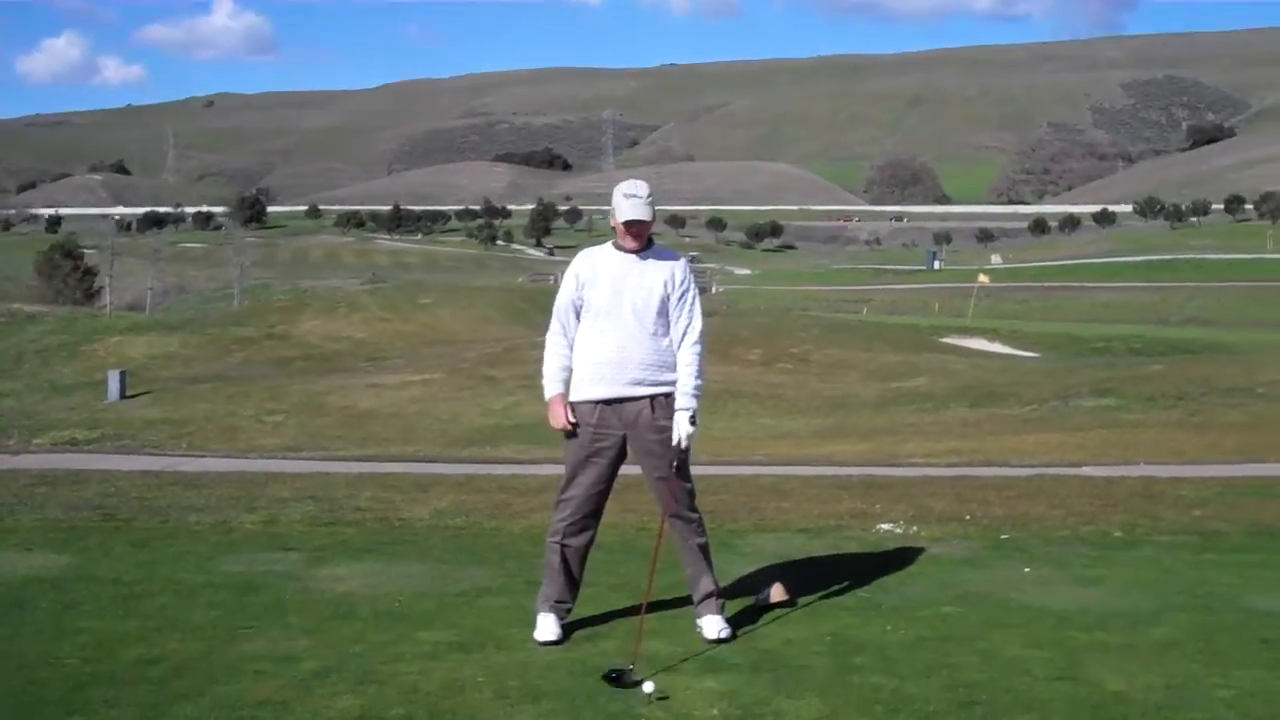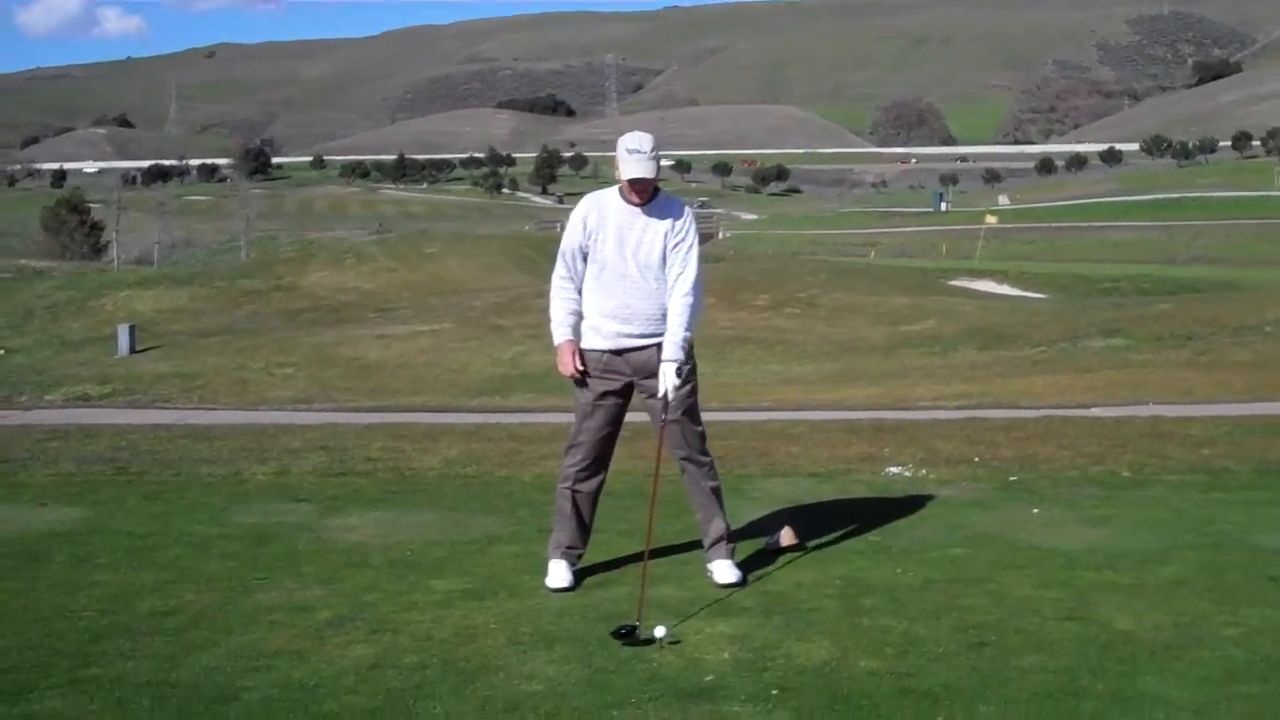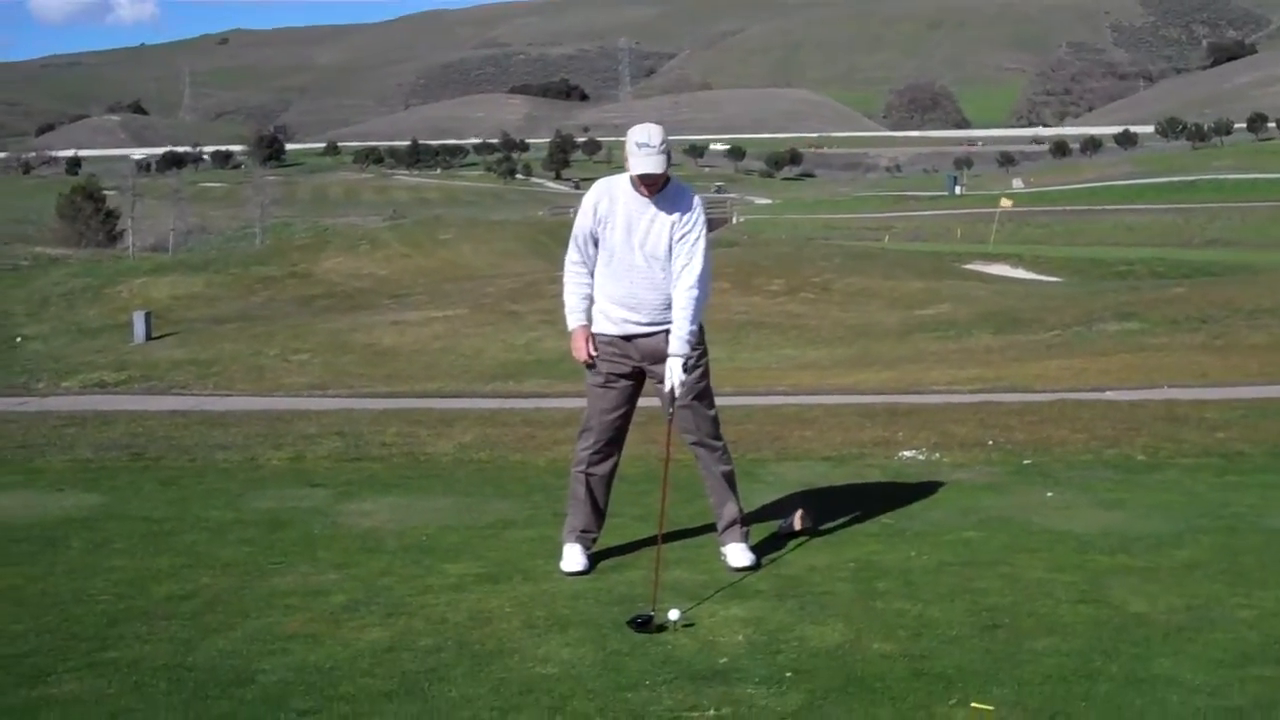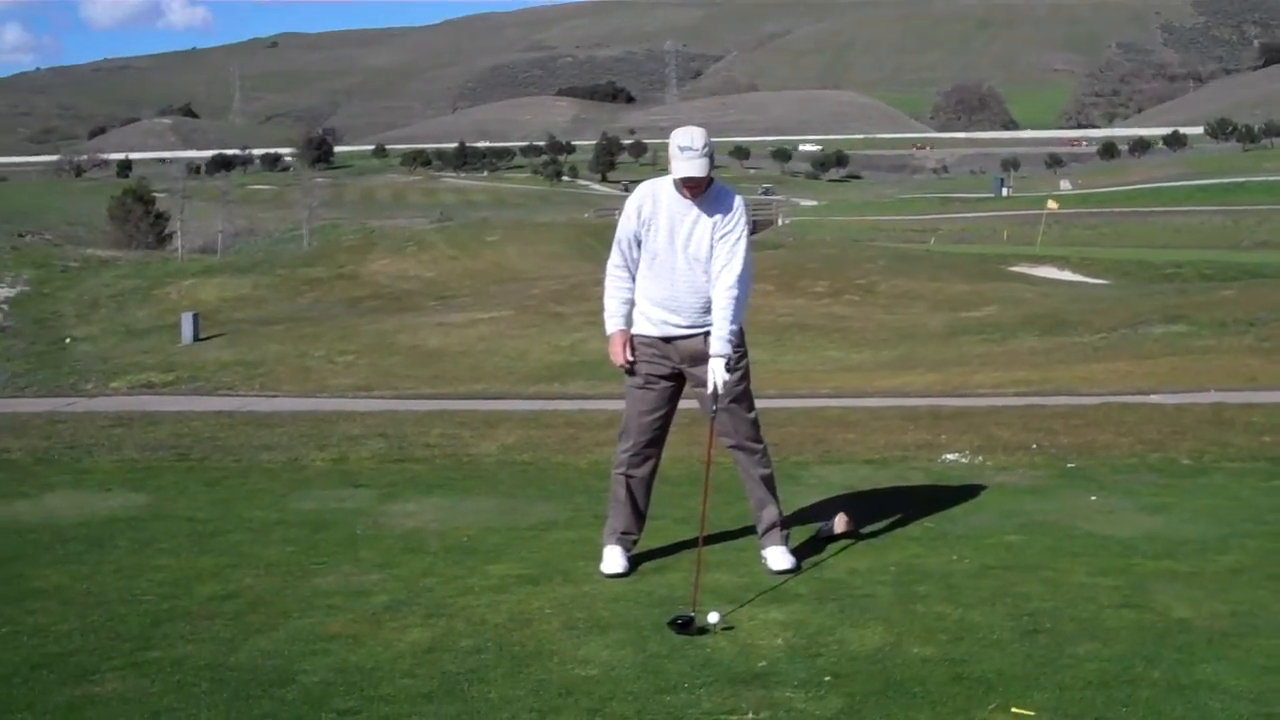
dt=0.4s
person 1, frame 1
left shoulder: (674, 267)
right shoulder: (586, 264)
left elbow: (688, 340)
right elbow: (560, 334)
left wrist: (685, 405)
right wrist: (554, 392)
left hip: (658, 404)
right hip: (594, 406)
left knee: (681, 508)
right knee: (574, 510)
left ankle: (708, 606)
right ankle: (551, 608)
person 1, frame 2
left shoulder: (678, 215)
right shoulder: (590, 209)
left elbow: (683, 289)
right elbow: (566, 277)
left wrist: (672, 357)
right wrist: (564, 337)
left hip: (663, 351)
right hip: (602, 353)
left knee: (693, 452)
right knee: (583, 456)
left ankle: (719, 551)
right ankle: (563, 554)
person 1, frame 3
left shoulder: (687, 205)
right shoulder: (602, 196)
left elbow: (690, 281)
right elbow: (579, 263)
left wrist: (678, 351)
right wrist: (578, 322)
left hip: (673, 337)
right hip: (612, 338)
left knee: (706, 436)
right knee: (597, 440)
left ankle: (733, 534)
right ankle: (577, 538)
person 1, frame 4
left shoulder: (730, 206)
right shoulder: (645, 198)
left elbow: (730, 281)
right elbow: (621, 266)
left wrist: (720, 352)
right wrist: (617, 326)
left hip: (713, 339)
right hip: (652, 340)
left knee: (744, 438)
right knee: (636, 443)
left ankle: (773, 536)
right ankle: (617, 540)
